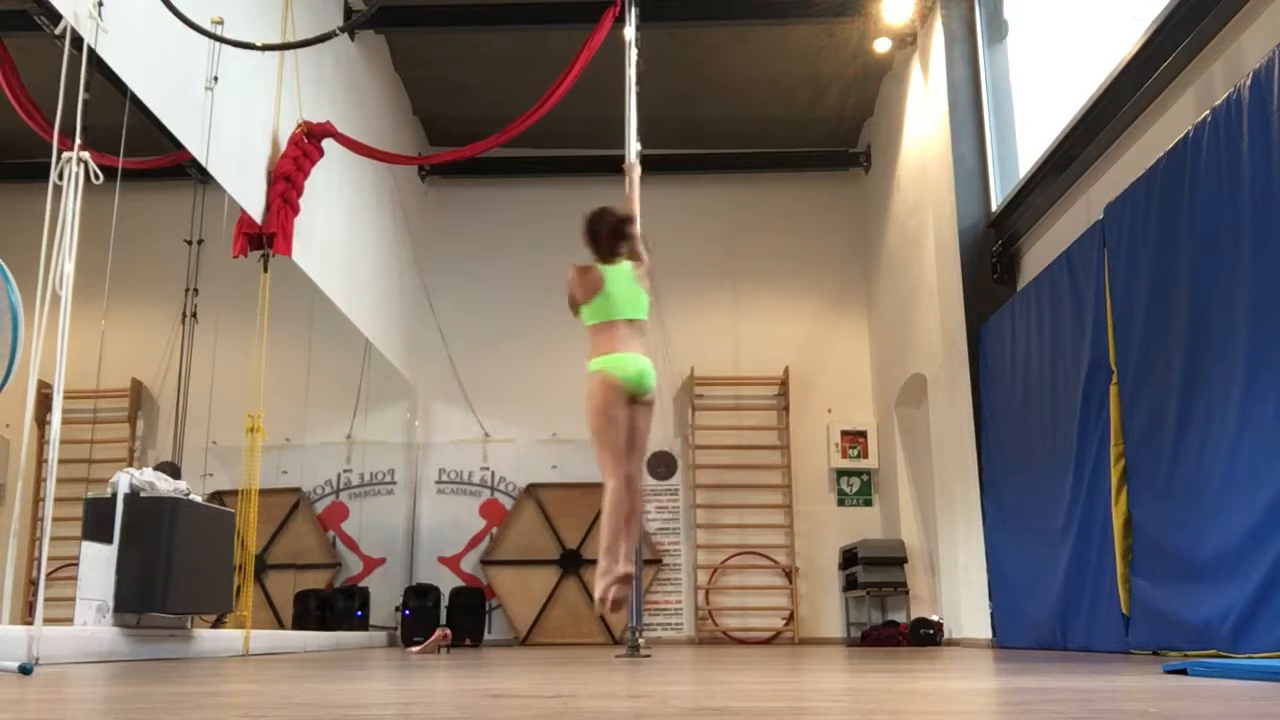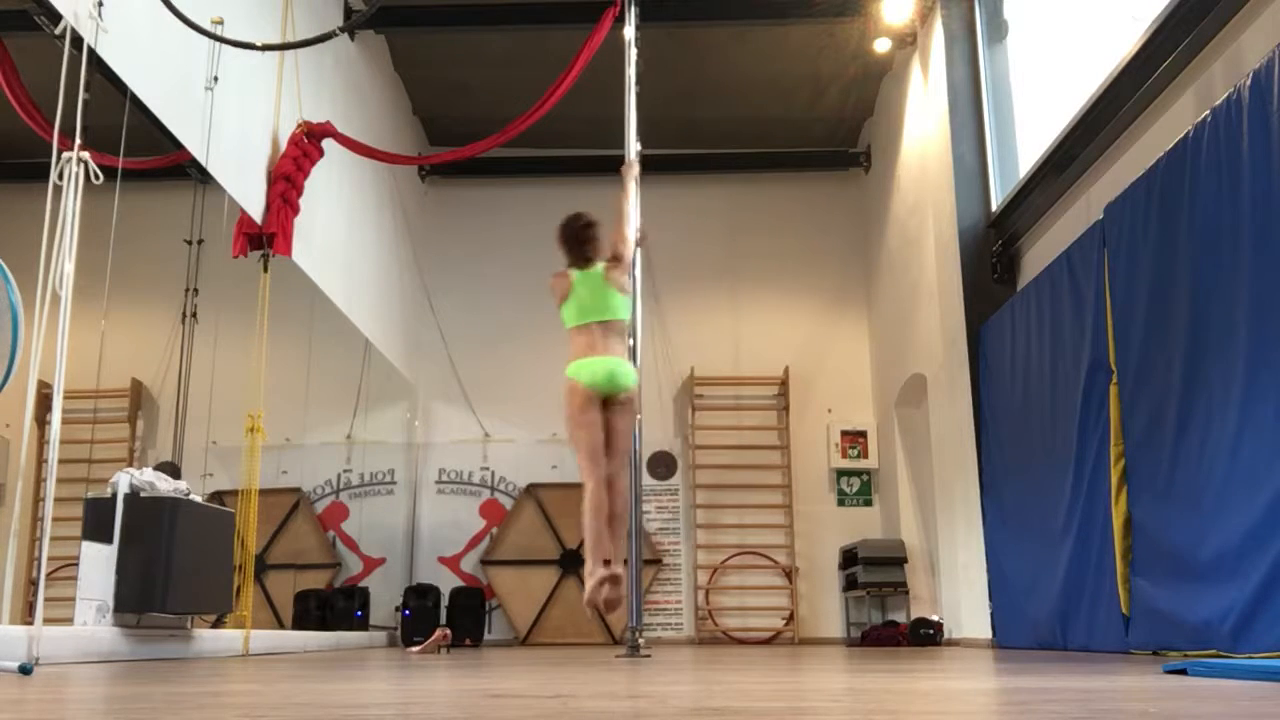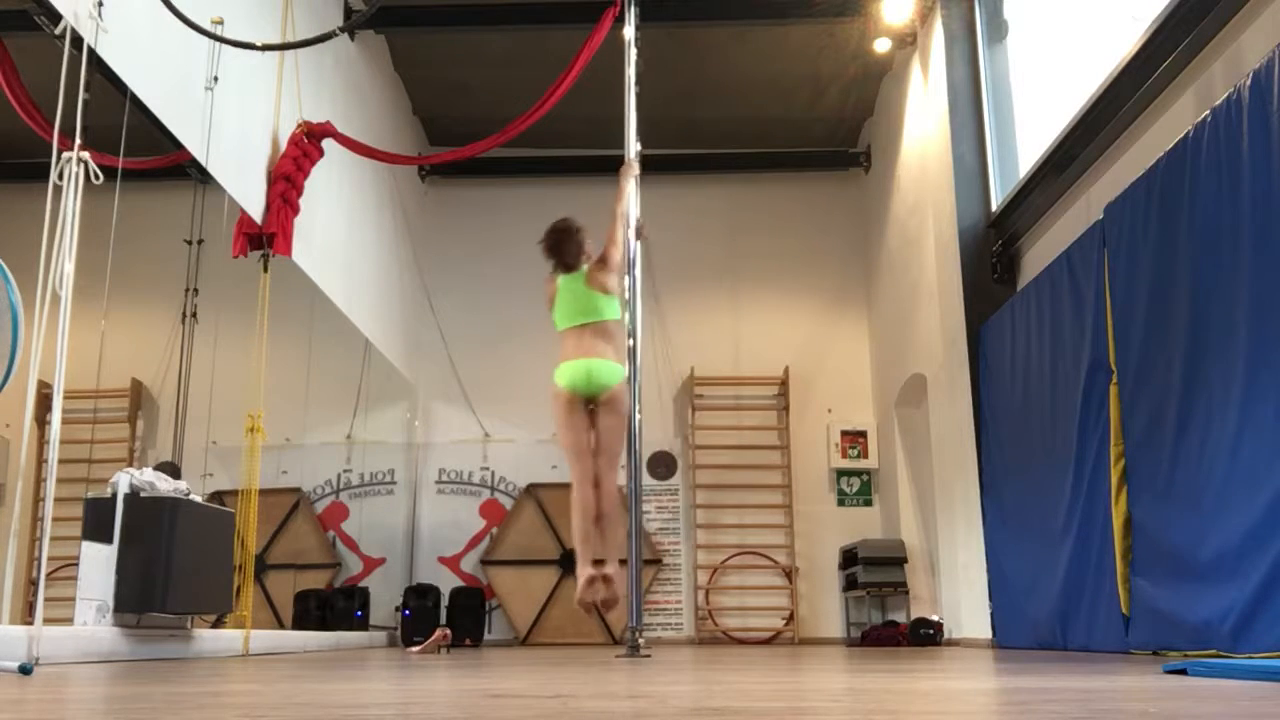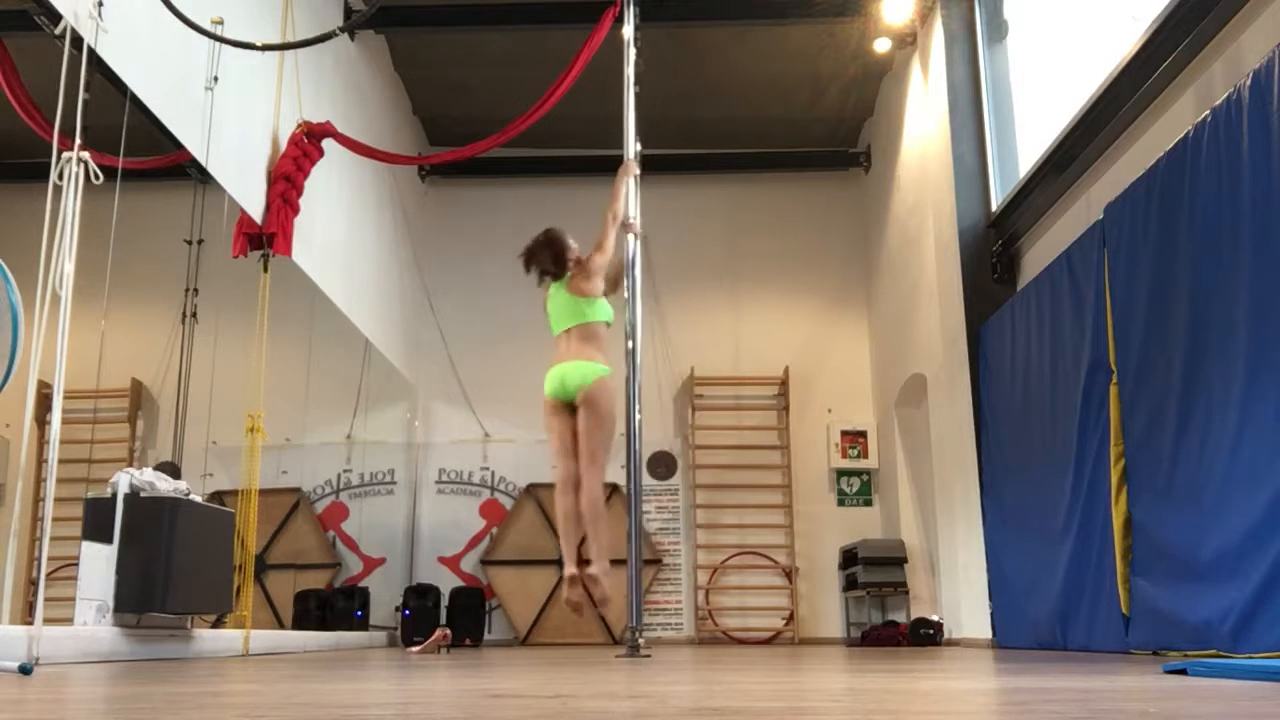
dt=0.1s
person 1, frame 1
left shoulder: (578, 276)
right shoulder: (639, 267)
right elbow: (635, 239)
left hip: (607, 371)
right hip: (643, 371)
left knee: (614, 472)
right knee: (633, 472)
left ankle: (608, 566)
right ankle: (625, 563)
person 1, frame 2
left shoulder: (560, 282)
right shoulder: (621, 269)
right elbow: (626, 232)
right wrist: (629, 180)
left hip: (584, 375)
right hip: (622, 372)
left knee: (593, 473)
right knee: (617, 473)
left ankle: (595, 566)
right ankle: (615, 566)
person 1, frame 3
left shoulder: (554, 288)
right shoulder: (602, 269)
right elbow: (618, 220)
right wrist: (626, 178)
left hip: (568, 377)
right hip: (609, 375)
left knee: (582, 474)
right knee: (606, 474)
left ankle: (585, 567)
right ankle: (611, 566)
person 1, frame 4
left shoulder: (551, 293)
right shoulder: (588, 274)
right elbow: (611, 223)
left wrist: (628, 238)
right wrist: (623, 177)
left hip: (557, 380)
right hip: (593, 378)
left knee: (566, 476)
right knee: (591, 474)
left ankle: (570, 567)
right ankle: (599, 565)
